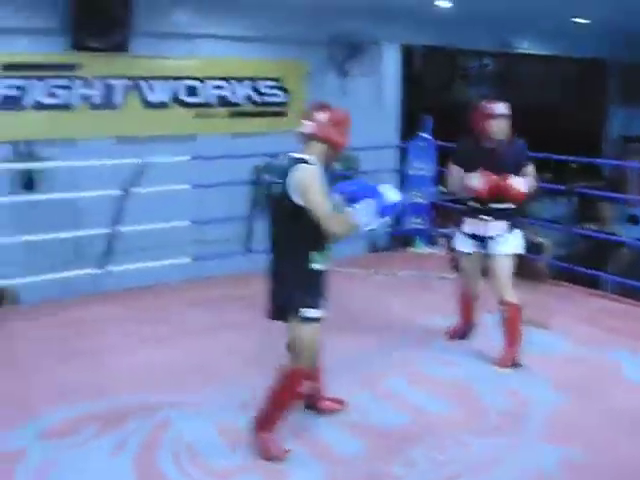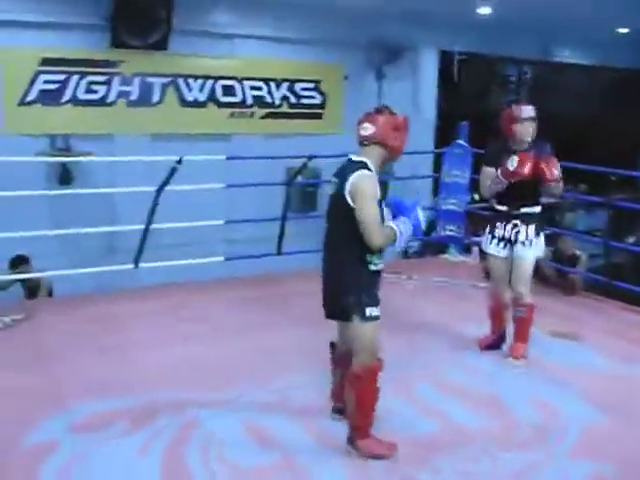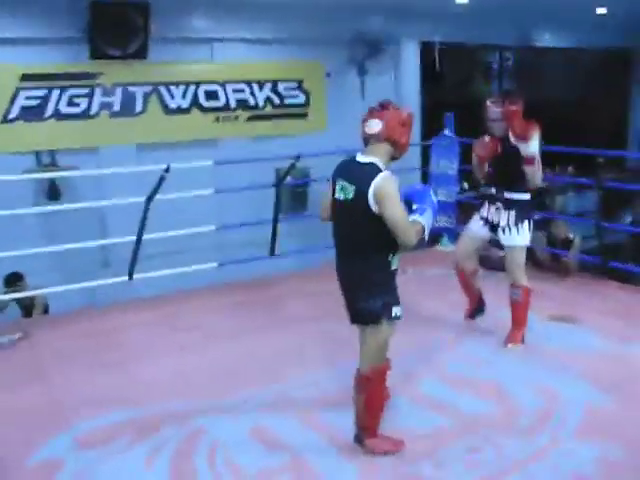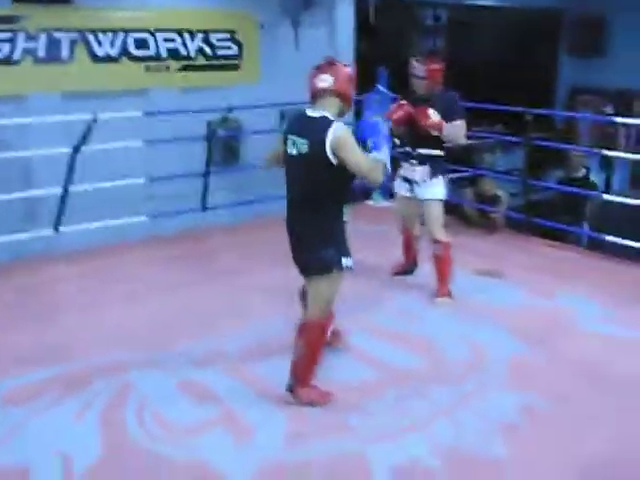
dt=0.3s
person 1, frame 1
left shoulder: (297, 168)
right shoulder: (306, 173)
right elbow: (335, 228)
left wrist: (340, 198)
right wrist: (371, 207)
left hip: (295, 271)
right hip: (298, 276)
left knee: (304, 341)
right knee: (304, 357)
left ankle: (313, 397)
right ankle: (264, 427)
person 1, frame 2
left shoulder: (348, 170)
right shoulder: (365, 178)
right elbow: (376, 239)
left wrist: (386, 210)
right wrist: (404, 224)
left hip: (339, 271)
right hip: (355, 277)
left knee: (347, 344)
right knee: (367, 359)
left ankle: (342, 402)
right ankle: (360, 434)
person 1, frame 3
left shoulder: (344, 169)
right shoulder: (383, 181)
left elbow: (328, 214)
right elbow: (408, 238)
right wrist: (424, 209)
left hip: (349, 271)
right hip: (374, 277)
left knee: (372, 344)
right knee: (374, 359)
left ankle: (369, 390)
right ankle: (367, 433)
person 1, frame 4
left shoulder: (296, 123)
right shoulder: (336, 132)
left elbow: (276, 159)
right elbow: (375, 177)
left hip: (299, 224)
right hip: (325, 229)
left knee: (316, 283)
right knee: (318, 309)
left ankle: (317, 335)
right ankle: (300, 382)
person 2, frame 1
left shoulder: (516, 147)
right shoulder: (466, 147)
left elbow: (530, 179)
right elbow: (453, 185)
left wrist: (521, 187)
right wrist: (470, 185)
left hip: (503, 223)
right hip: (473, 219)
left knee: (502, 285)
right knee: (468, 279)
left ankle: (512, 350)
right ankle: (465, 323)
person 2, frame 2
left shoulder: (543, 151)
right shoulder: (494, 151)
left elbow: (556, 187)
right elbow: (485, 191)
left wrist: (552, 178)
right wrist: (505, 175)
left hip: (529, 226)
right hip: (500, 223)
left knee: (520, 290)
right knee: (499, 286)
left ankle: (520, 343)
right ankle: (497, 333)
person 2, frame 3
left shoulder: (525, 139)
right shoulder: (490, 140)
left elbow: (535, 182)
left wrist: (530, 152)
right wrist: (479, 158)
left hip: (516, 212)
right hip: (490, 207)
left knee: (516, 274)
right knee: (461, 255)
left ankle: (518, 329)
right ankle: (475, 299)
person 2, frame 4
left shoulder: (449, 100)
right shoulder: (410, 98)
left elbow: (460, 138)
left wrist: (439, 127)
right wrist: (397, 122)
left hip: (431, 169)
right hip: (409, 165)
left knee: (434, 229)
right knee: (406, 221)
left ankle: (444, 284)
right ankle: (410, 261)
